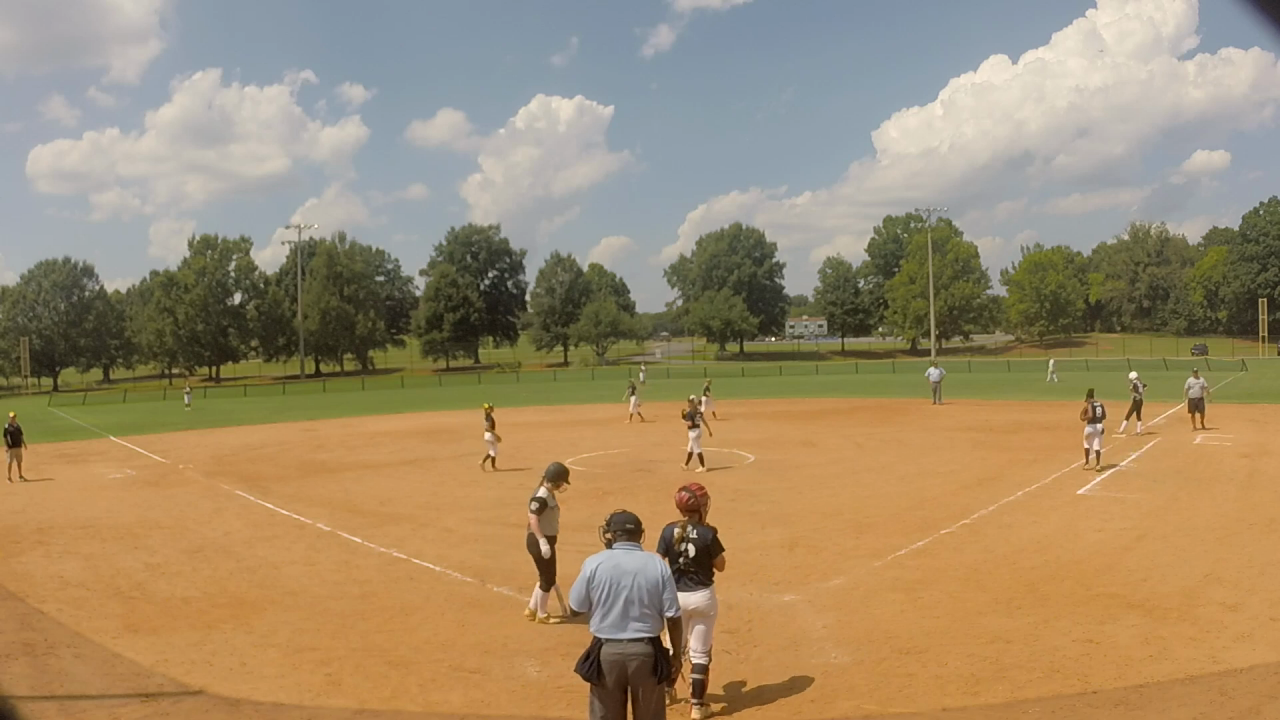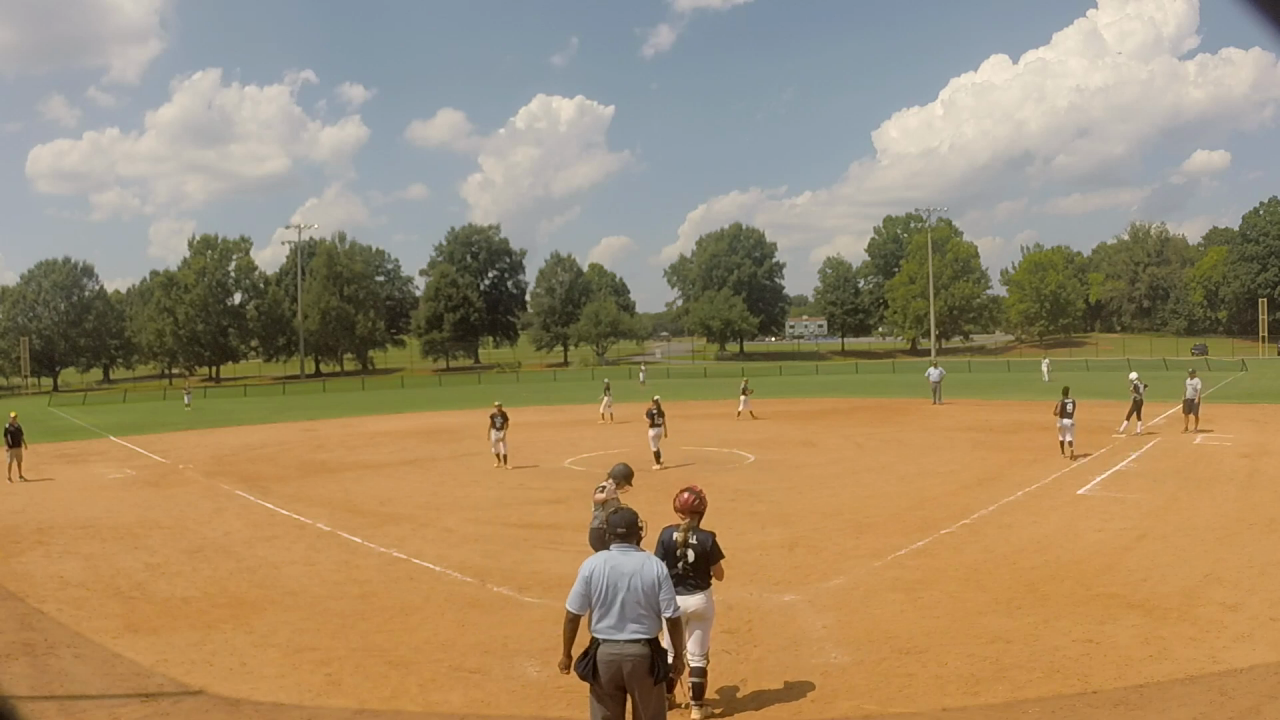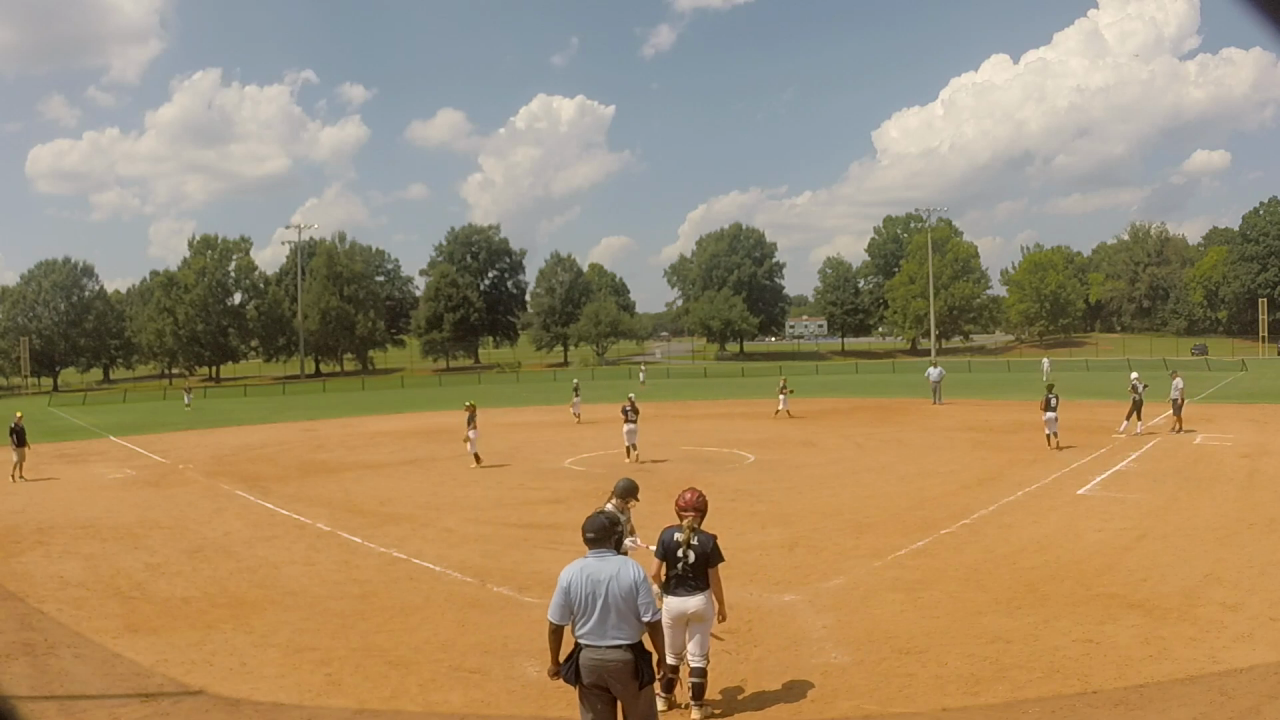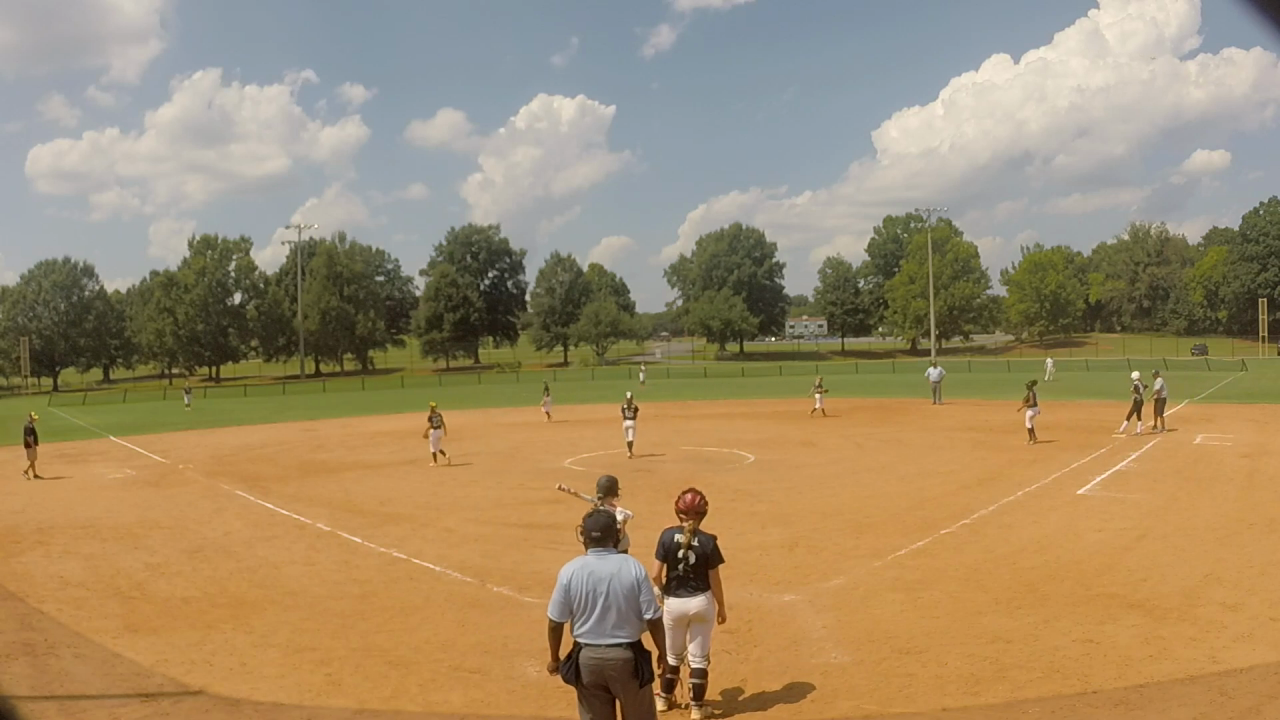
dt=1s
person 1, frame 1
left shoulder: (669, 531)
right shoulder: (708, 534)
right elbow: (720, 566)
left hip: (676, 596)
right hip: (703, 597)
right knee: (700, 653)
left ankle: (666, 691)
person 1, frame 2
left shoulder: (667, 534)
right shoulder: (707, 538)
right elbow: (719, 575)
left hip: (673, 600)
right hip: (700, 600)
left knee: (671, 652)
right knee: (698, 656)
left ankle: (665, 699)
person 1, frame 3
left shoulder: (667, 535)
right shoulder: (708, 540)
left elbow: (654, 572)
right elbow: (714, 579)
left wrist: (663, 589)
right wrist: (722, 606)
left hip: (673, 601)
right hip: (700, 602)
left knee: (672, 654)
right knee: (698, 657)
left ankle: (664, 699)
person 1, frame 4
left shoulder: (667, 536)
right shoulder: (708, 541)
left elbow: (655, 574)
right elbow: (714, 580)
left wrist: (663, 591)
right wrist: (721, 607)
left hip: (674, 603)
right hip: (701, 602)
left knee: (672, 654)
right knee: (699, 657)
left ankle: (664, 699)
person 2, frame 1
left shoulder: (594, 563)
right shoulder: (657, 565)
left elbow: (575, 609)
right elbow: (673, 617)
right wrist: (676, 654)
left hip: (606, 653)
right hip: (646, 651)
person 2, frame 2
left shoulder: (592, 564)
right shoulder: (655, 565)
left elbow: (573, 614)
right elbow: (672, 618)
left wrist: (566, 653)
right wrist: (678, 655)
left hip: (604, 653)
right hip: (644, 652)
person 2, frame 3
left shoulder: (570, 573)
right shoulder: (632, 569)
left elbow: (556, 625)
right elbow: (652, 621)
left wrist: (555, 661)
right wrist: (662, 657)
left hip: (588, 658)
right hip: (628, 657)
person 2, frame 4
left shoulder: (570, 571)
right shoulder: (633, 567)
left elbow: (555, 622)
right elbow: (653, 618)
left wrist: (554, 658)
right wrist: (662, 652)
left hip: (587, 657)
right hip: (627, 656)
